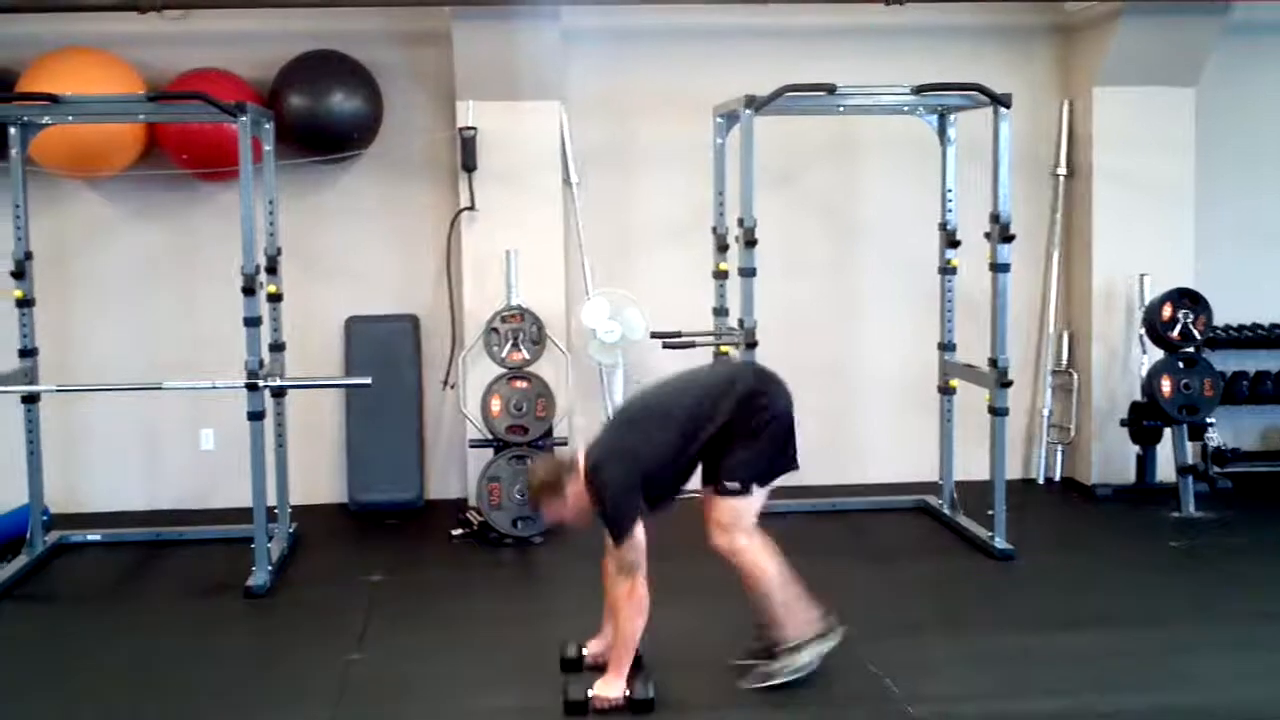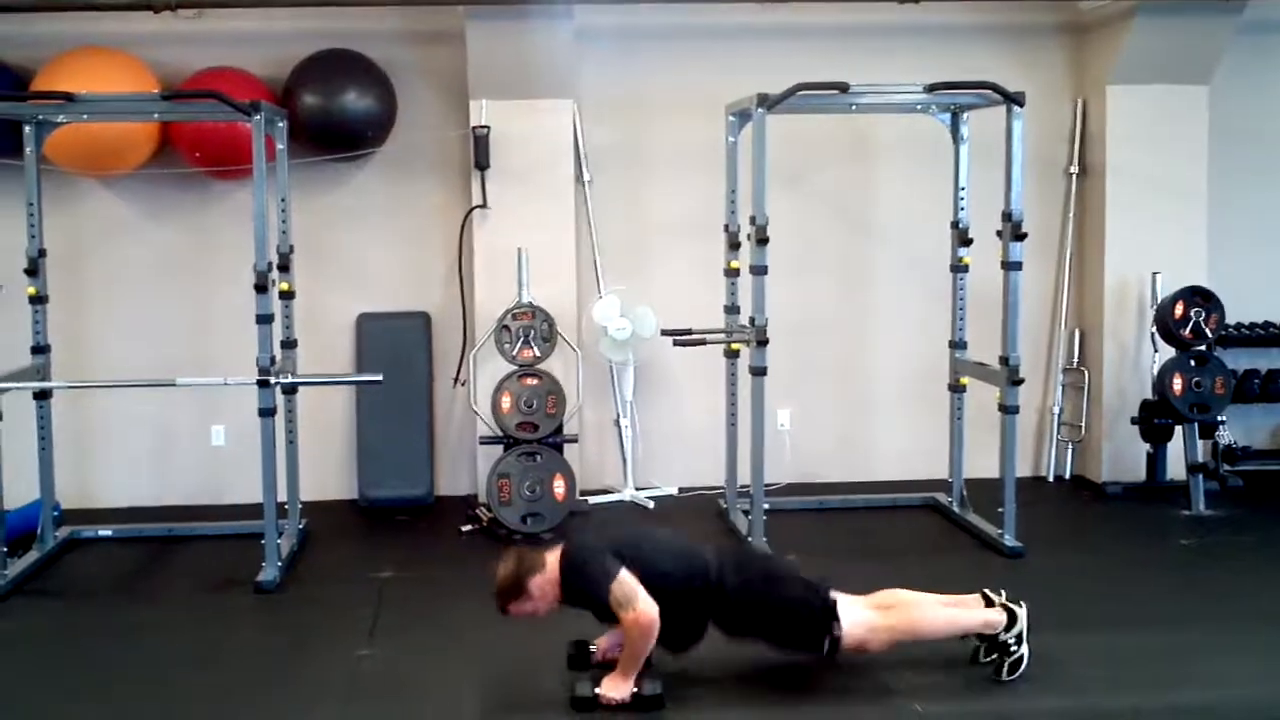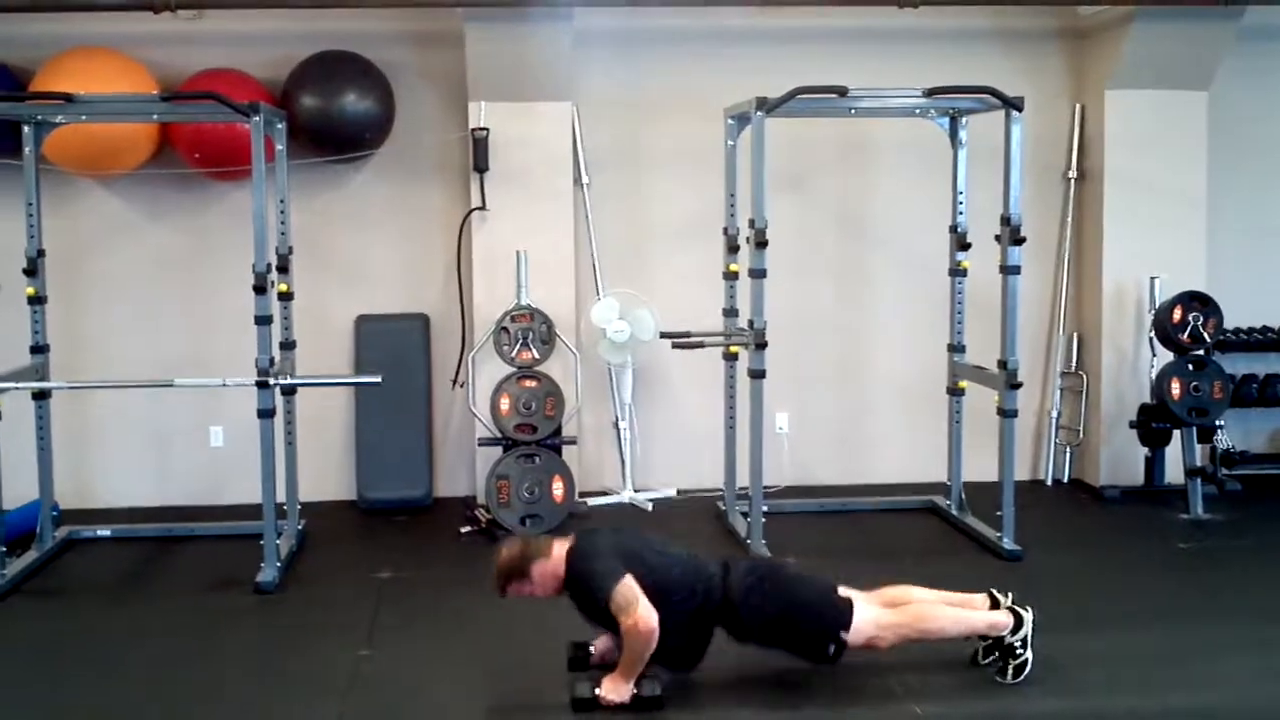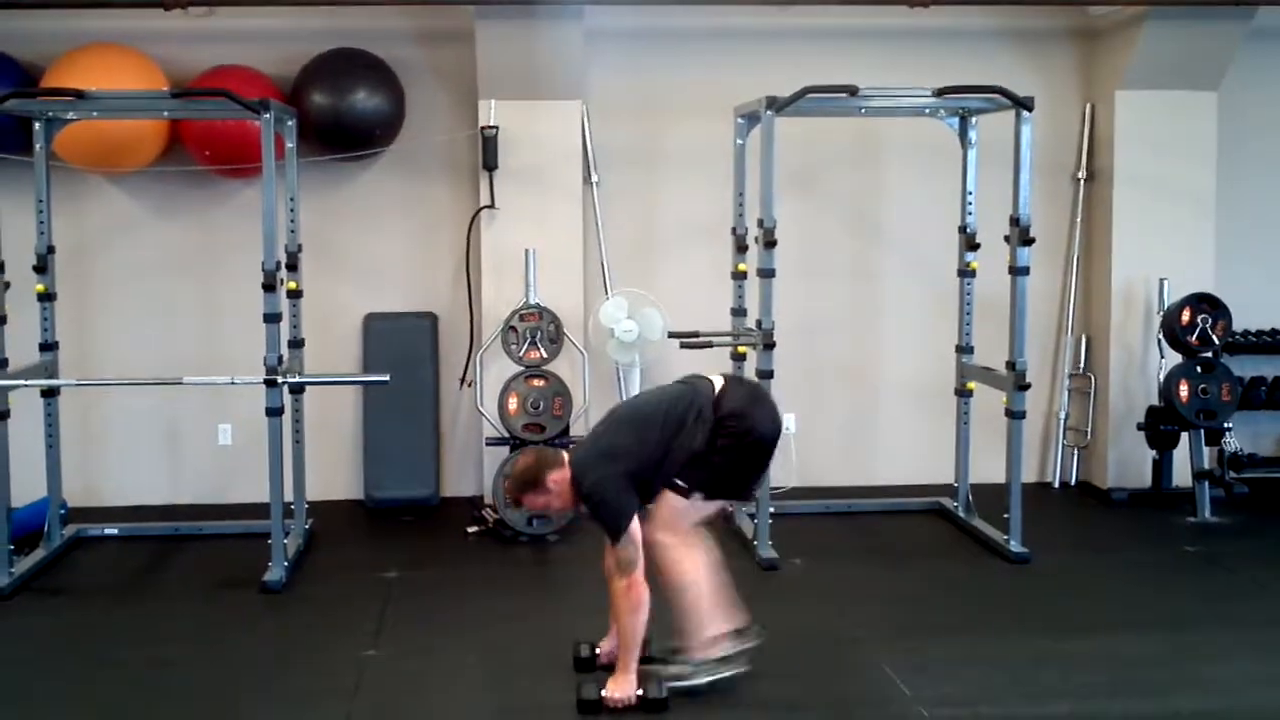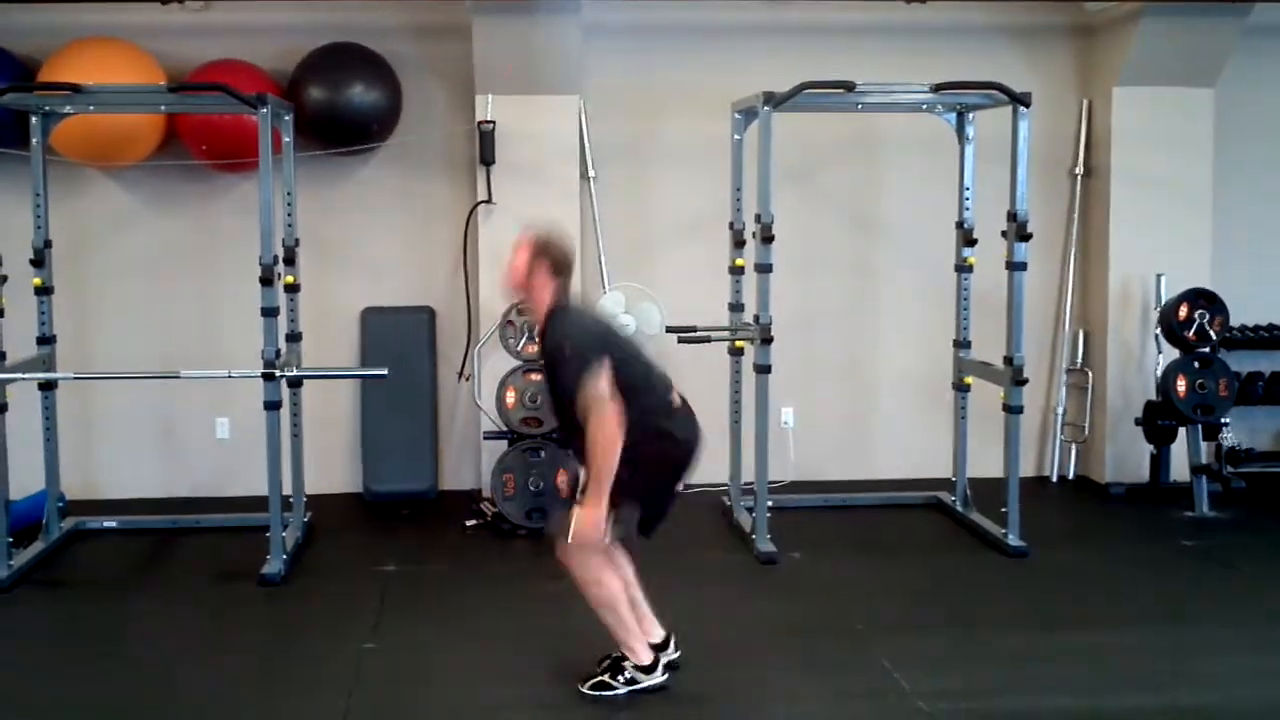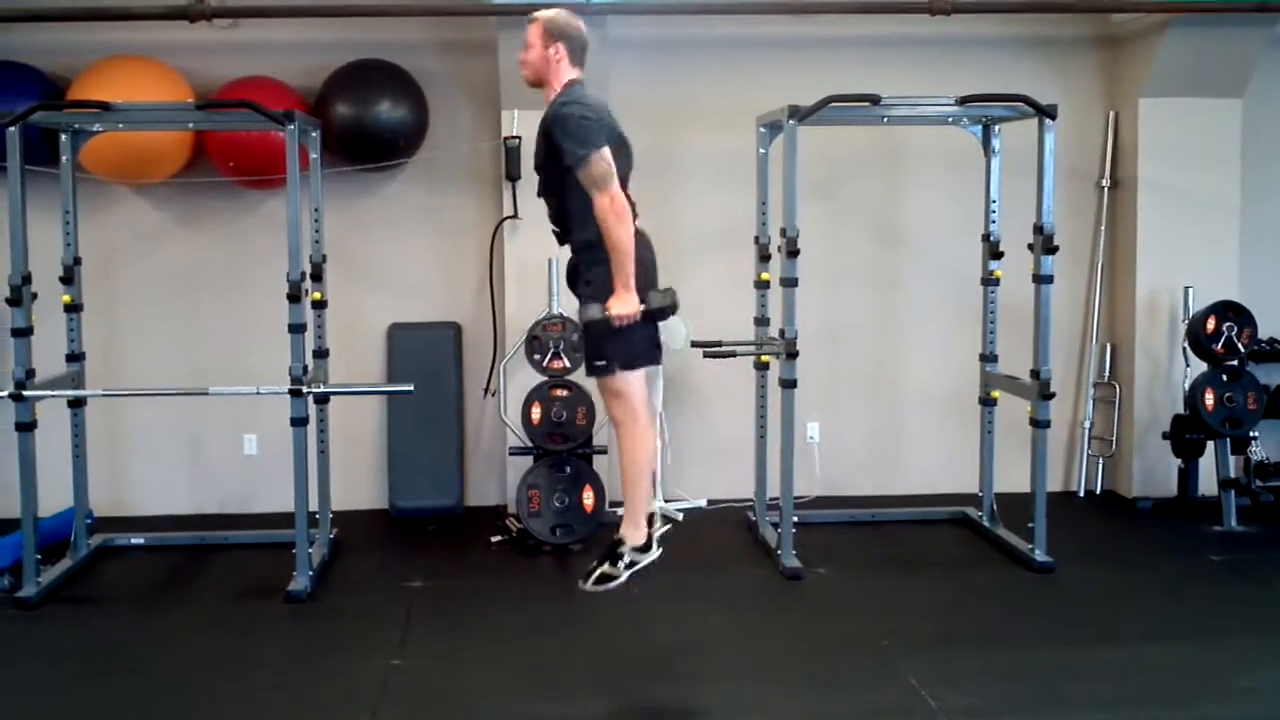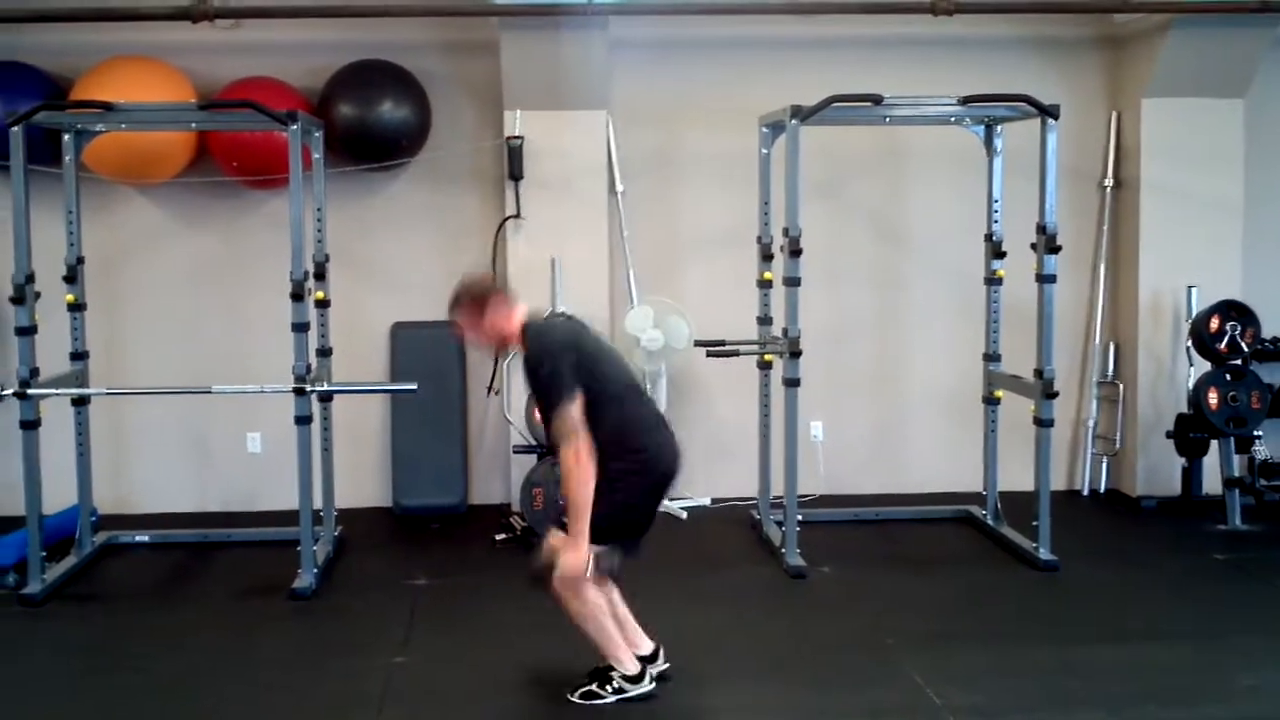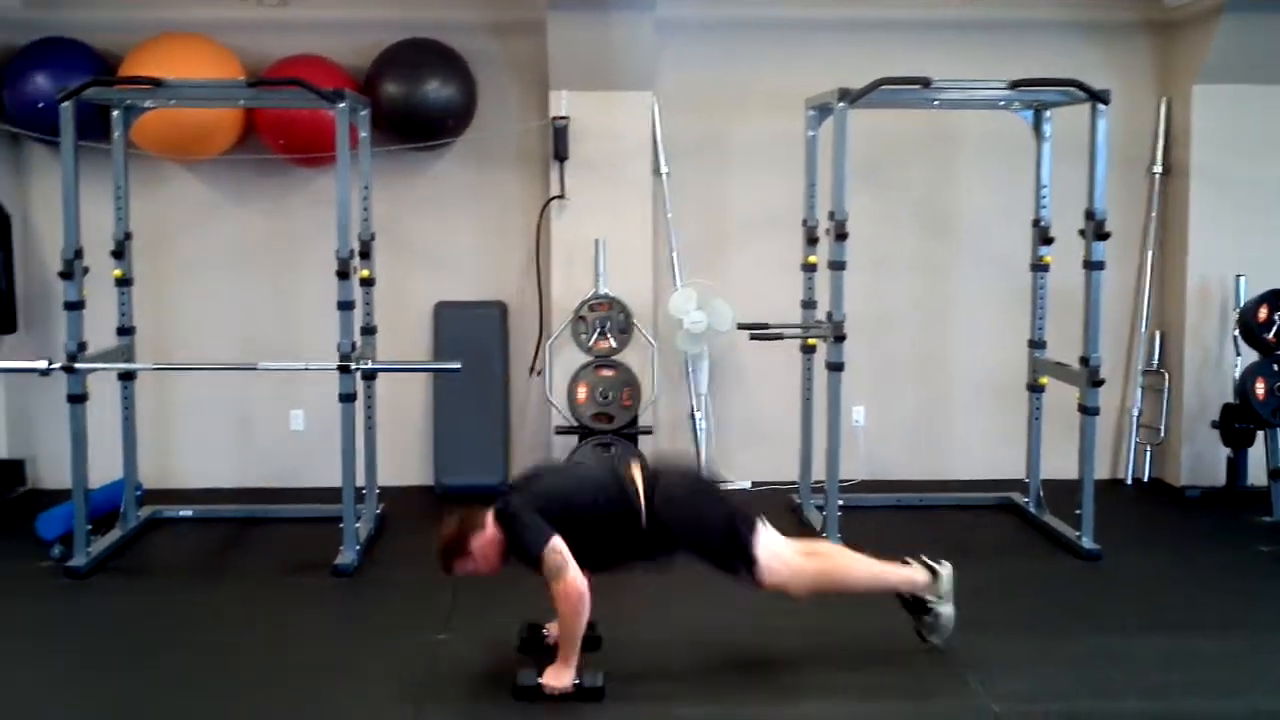
dt=0.4s
person 1, frame 1
left shoulder: (612, 481)
right shoulder: (595, 468)
left elbow: (631, 582)
right elbow: (617, 555)
left wrist: (617, 674)
right wrist: (610, 636)
left hip: (758, 405)
right hip: (743, 398)
left knee: (727, 535)
right knee: (727, 525)
left ankle: (801, 637)
right ankle: (785, 629)
person 1, frame 2
left shoulder: (581, 567)
right shoulder: (582, 548)
left elbow: (646, 614)
left wrist: (625, 675)
right wrist: (620, 633)
left hip: (735, 593)
right hip: (727, 573)
left knee: (871, 630)
right knee: (861, 610)
left ankle: (1000, 621)
right ankle: (985, 604)
person 1, frame 3
left shoulder: (587, 566)
right shoulder: (587, 541)
left elbow: (646, 623)
left wrist: (623, 676)
right wrist: (618, 637)
left hip: (742, 599)
right hip: (737, 581)
left knee: (873, 627)
right knee: (867, 607)
left ankle: (1005, 629)
right ankle: (989, 608)
person 1, frame 4
left shoulder: (598, 480)
right shoulder: (594, 461)
left elbow: (631, 580)
right elbow: (618, 559)
left wrist: (626, 672)
right wrist: (617, 634)
left hip: (739, 420)
right hip: (728, 406)
left knee: (666, 531)
right knee: (670, 528)
left ankle: (712, 648)
right ankle: (731, 628)
person 1, frame 5
left shoulder: (568, 334)
right shoulder: (563, 326)
left elbow: (604, 419)
left wrist: (595, 506)
right wrist: (593, 491)
left hip: (660, 442)
right hip: (657, 436)
left knee: (576, 545)
right knee: (599, 542)
left ankle: (641, 660)
right ankle: (653, 639)
person 1, frame 6
left shoulder: (569, 111)
right shoulder: (578, 110)
left elbow: (611, 203)
left wrist: (624, 288)
left hip: (607, 269)
right hip: (606, 268)
left knee: (626, 400)
right knee: (627, 400)
left ankle: (635, 539)
right ankle: (641, 521)
person 1, frame 7
left shoulder: (544, 349)
right shoulder: (548, 333)
left elbow: (577, 445)
right elbow: (573, 441)
left wrist: (577, 541)
left hip: (639, 458)
right hip: (642, 455)
left knee: (565, 561)
right knee: (567, 553)
left ankle: (627, 669)
right ankle: (643, 652)
person 1, frame 8
left shoulder: (516, 522)
right shoulder: (520, 506)
left elbow: (574, 590)
left wrist: (564, 663)
right wrist: (568, 620)
left hip: (665, 505)
right hip: (658, 492)
left knee: (783, 570)
right knee: (783, 556)
left ankle: (920, 581)
right ankle: (913, 573)
